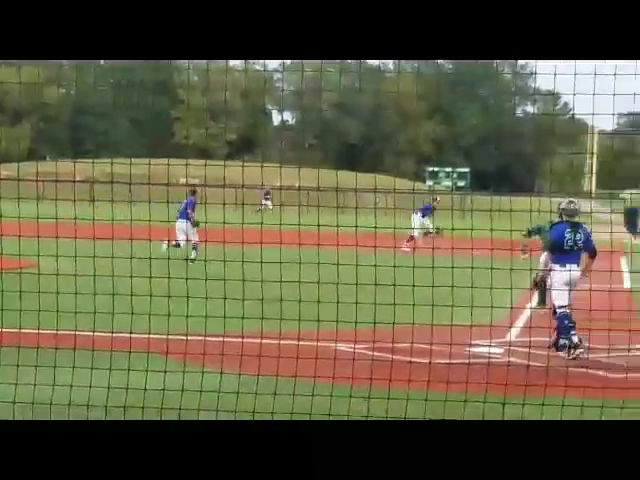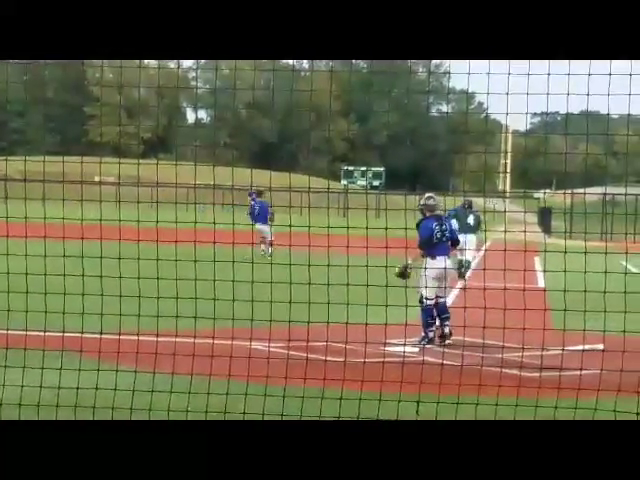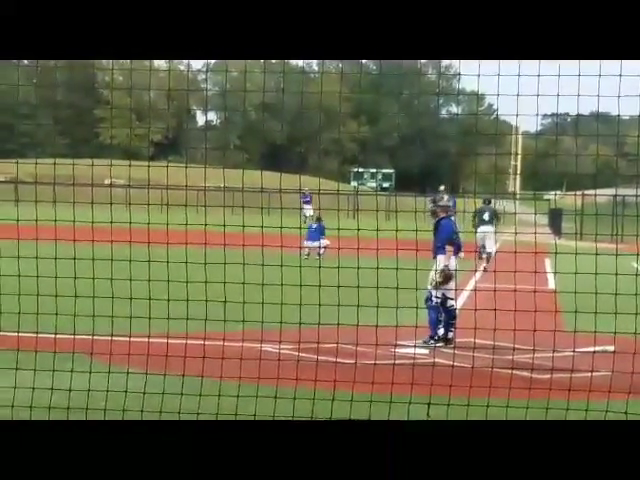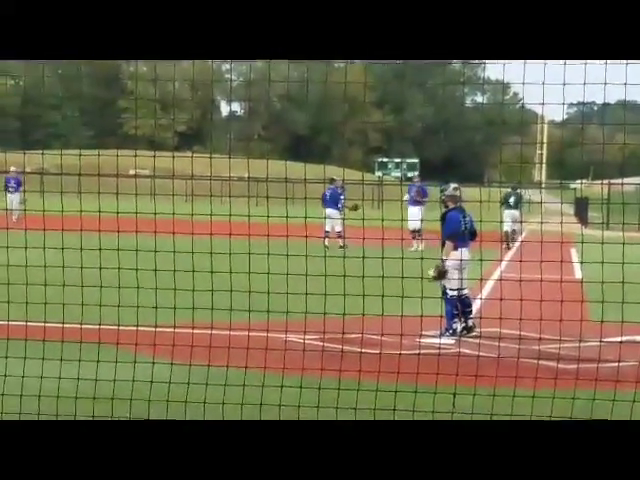
dt=1s
person 1, frame 1
left shoulder: (558, 228)
right shoulder: (583, 230)
left elbow: (549, 251)
right elbow: (592, 253)
left wrist: (542, 271)
right wrist: (584, 271)
left hip: (559, 271)
right hip: (575, 271)
left knee: (561, 310)
right knee: (564, 307)
left ankle: (575, 343)
right ankle: (562, 342)
person 1, frame 2
left shoulder: (426, 224)
right shoulder: (446, 221)
left elbow: (422, 247)
right elbow: (455, 243)
left wrist: (409, 263)
left hip: (432, 264)
right hip: (446, 263)
left knee: (427, 301)
right knee: (441, 300)
left ankle: (429, 336)
right ankle: (446, 333)
person 1, frame 3
left shoulder: (444, 223)
right shoulder: (450, 223)
left elbow: (449, 245)
right elbow: (458, 248)
left wrist: (445, 265)
left hip: (443, 263)
right hip: (450, 263)
left knee: (433, 300)
right knee: (449, 301)
left ankle: (436, 336)
right ankle: (448, 336)
person 1, frame 4
left shoulder: (451, 215)
right shoulder: (465, 214)
left elbow: (450, 240)
right elbow: (473, 236)
left wrist: (443, 260)
left hip: (453, 255)
right hip: (465, 254)
left knee: (450, 292)
right knee: (463, 291)
left ankle: (452, 328)
right ankle: (469, 324)
